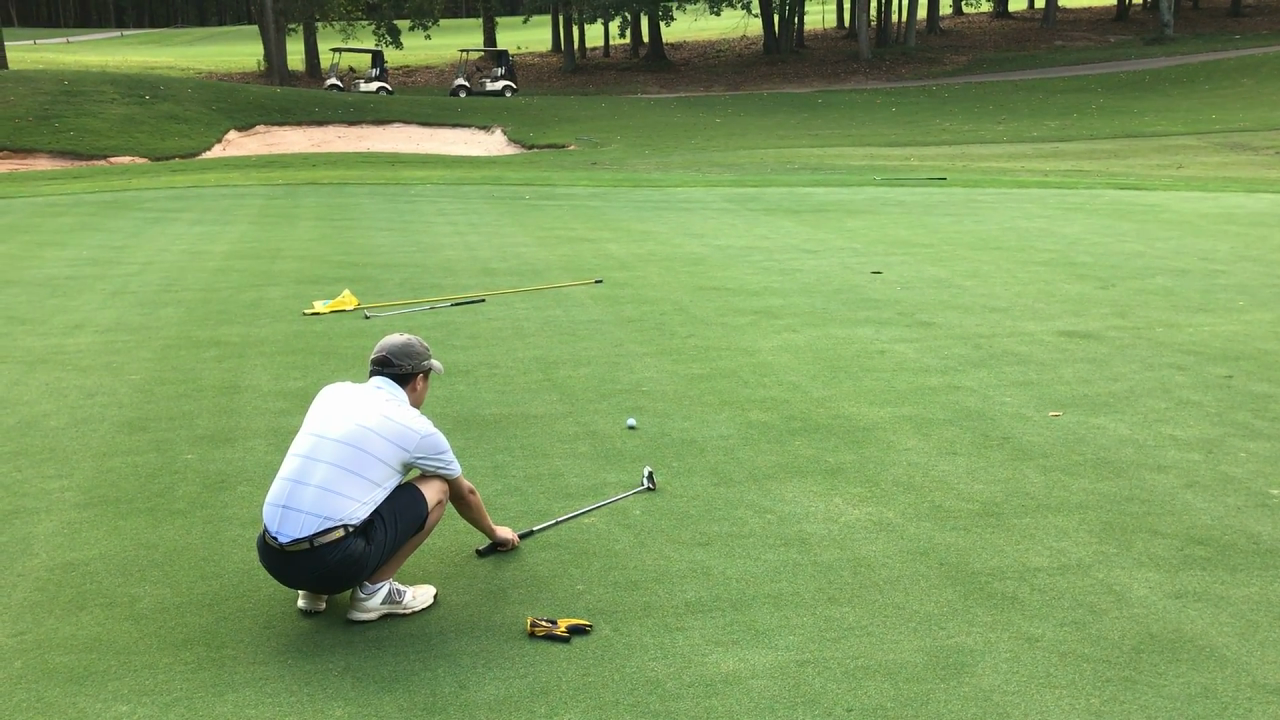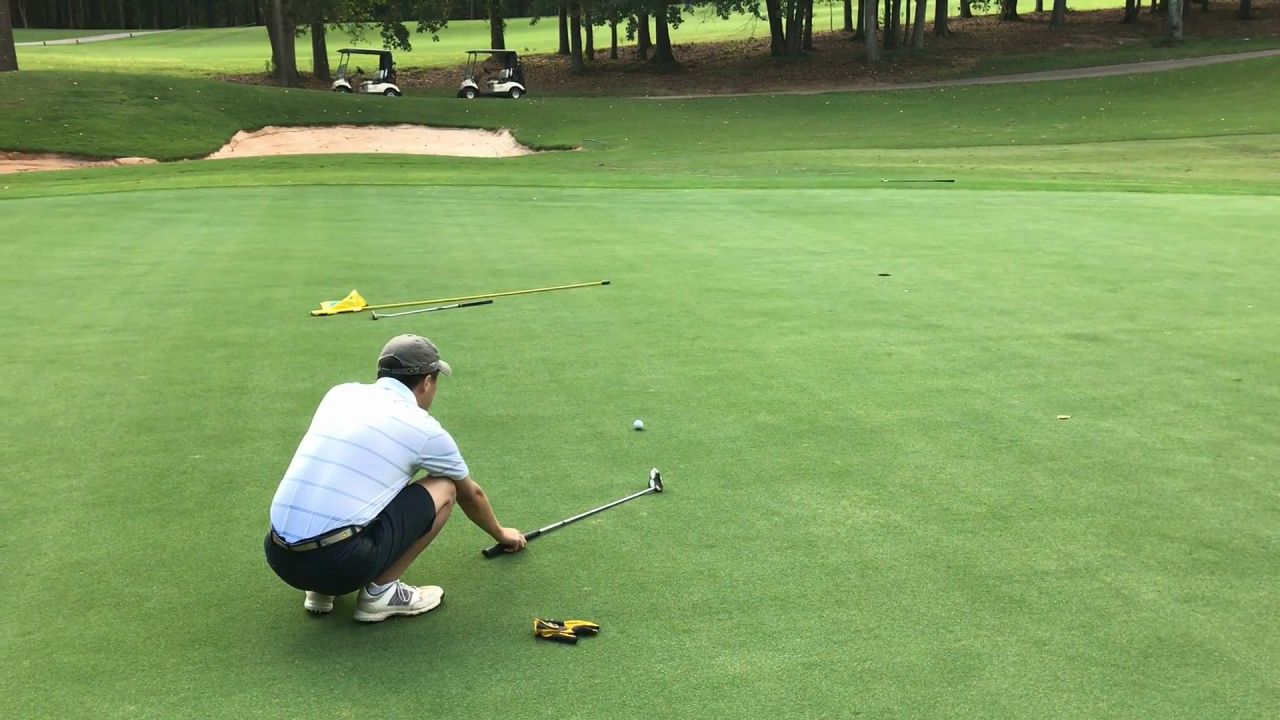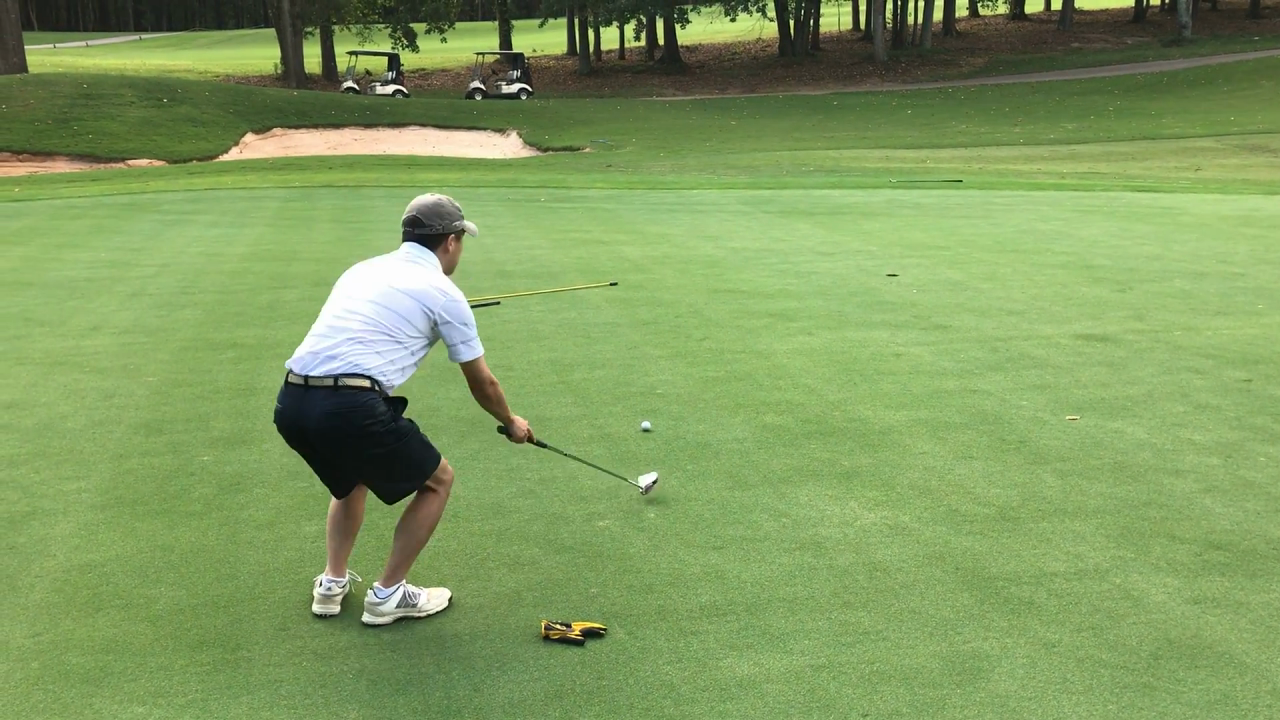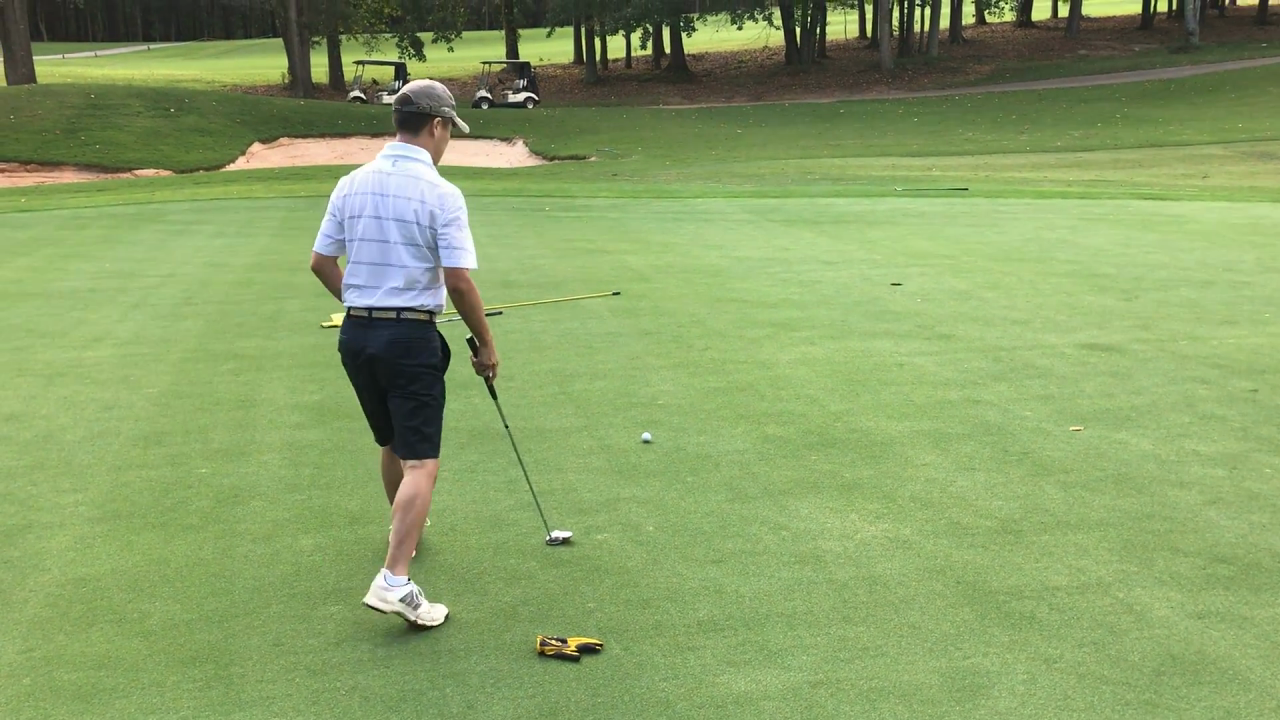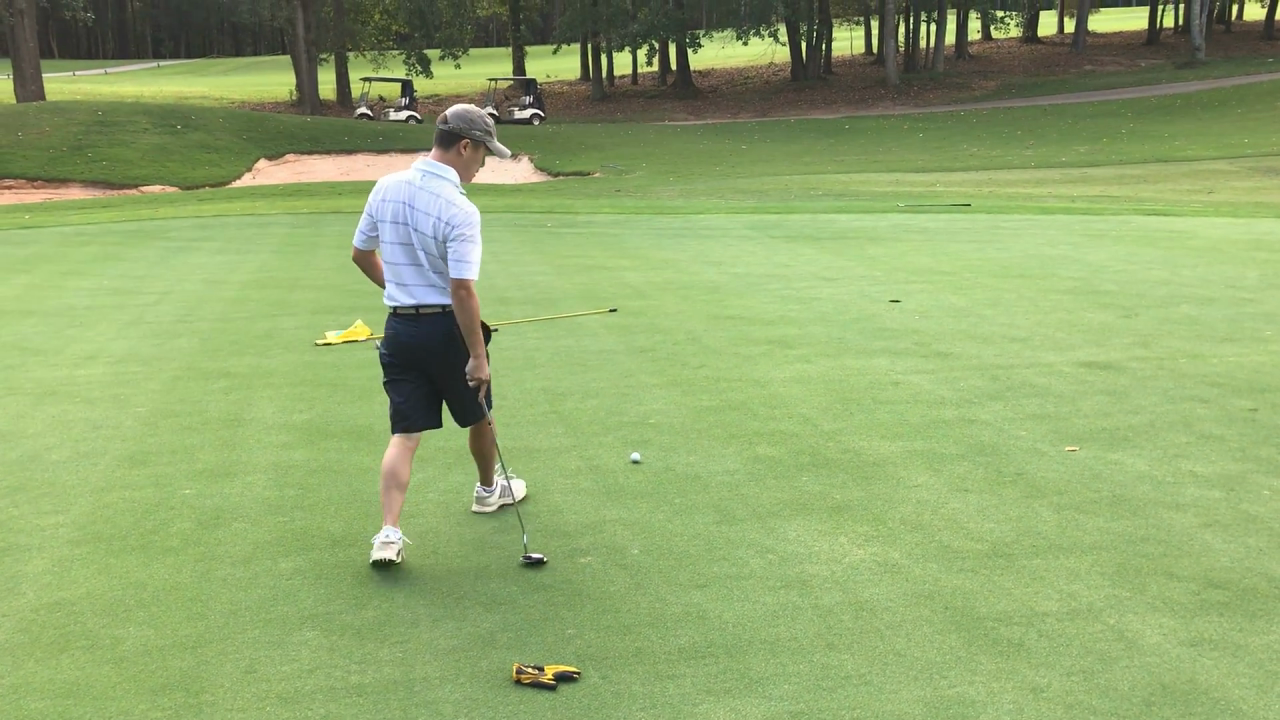
dt=0.5s
person 1, frame 1
left shoulder: (332, 393)
right shoulder: (416, 427)
right elbow: (464, 494)
right wrist: (494, 532)
left hip: (272, 555)
right hip: (331, 561)
right knee: (437, 488)
left ankle: (314, 589)
right ankle: (373, 592)
person 1, frame 2
left shoulder: (340, 393)
right shoulder: (423, 429)
right elbow: (470, 494)
right wrist: (500, 533)
left hip: (279, 555)
right hip: (338, 560)
right knee: (443, 490)
left ankle: (323, 586)
right ankle: (381, 591)
person 1, frame 3
left shoulder: (362, 269)
right shoulder: (443, 293)
right elbow: (481, 381)
right wrist: (511, 422)
left hip: (291, 402)
right hip: (350, 406)
left knee: (355, 474)
right knee: (436, 482)
left ankle: (333, 582)
right ankle: (388, 595)
person 1, frame 4
left shoulder: (350, 184)
right shoulder: (442, 194)
left elbow: (322, 262)
right elbow: (459, 283)
right wrist: (486, 343)
left hip: (356, 334)
right hip: (410, 337)
left knee: (392, 445)
right knee: (421, 460)
left ankle: (403, 541)
right ankle: (393, 583)
person 1, frame 5
left shoulder: (385, 188)
right shoulder: (459, 210)
left elbow: (361, 253)
right elbow: (462, 290)
right wrist: (479, 357)
left hip: (400, 328)
right hip: (447, 327)
left knee: (405, 434)
right knee: (476, 416)
left ankle: (389, 532)
right ankle: (489, 489)
